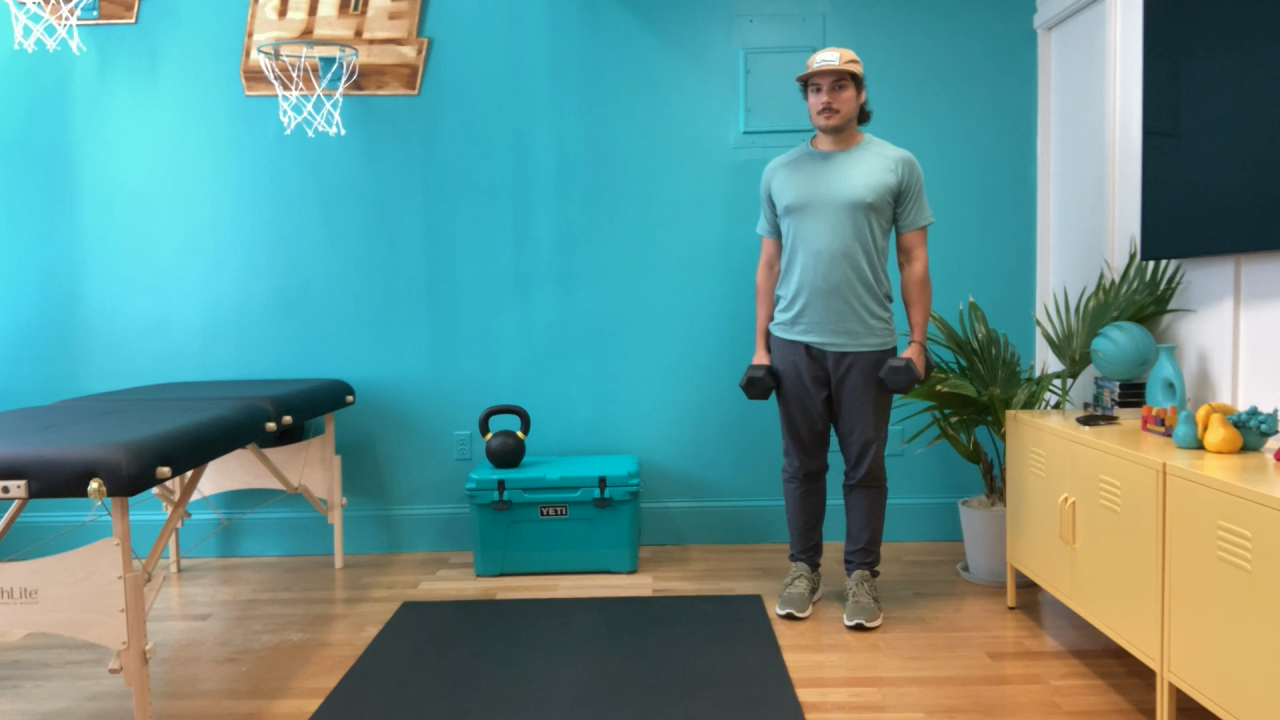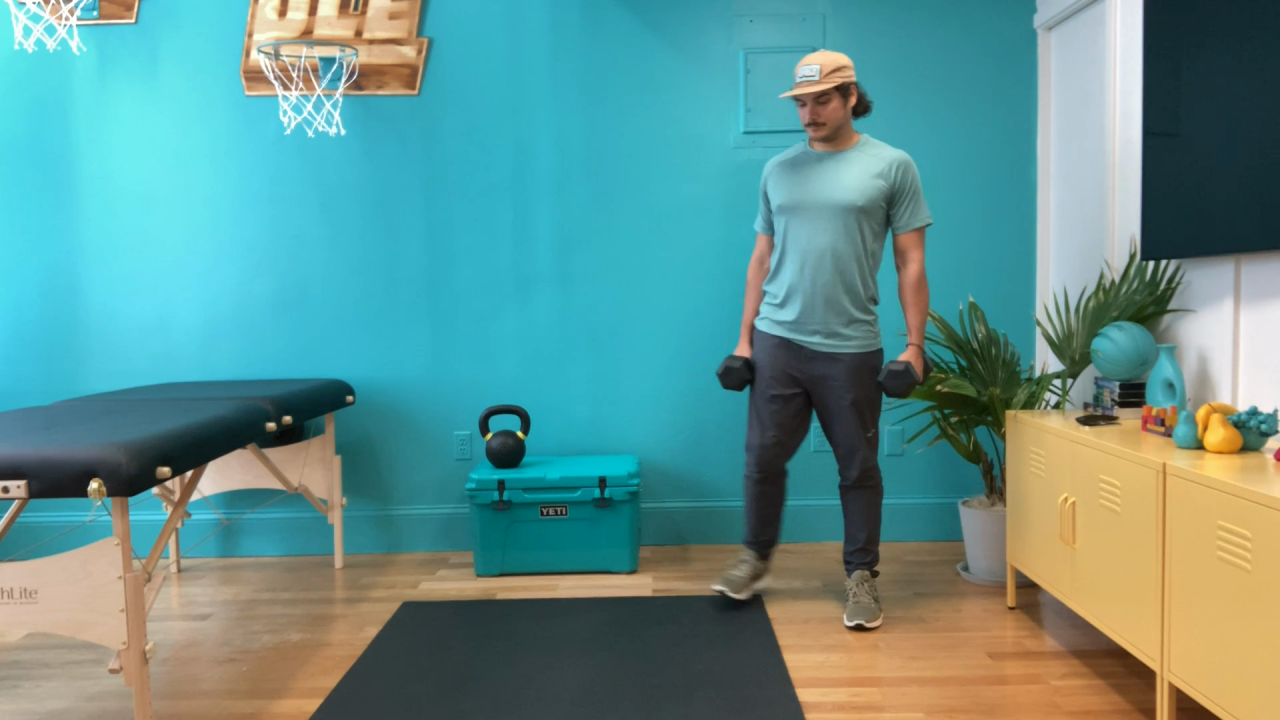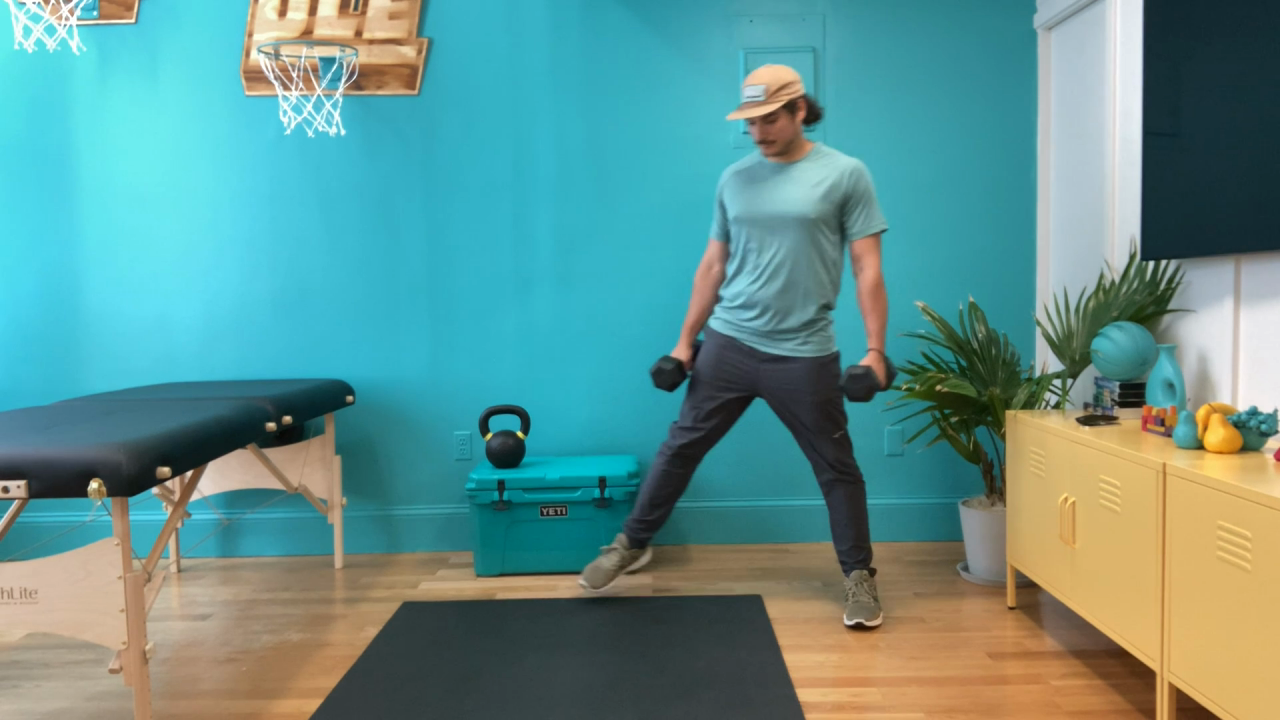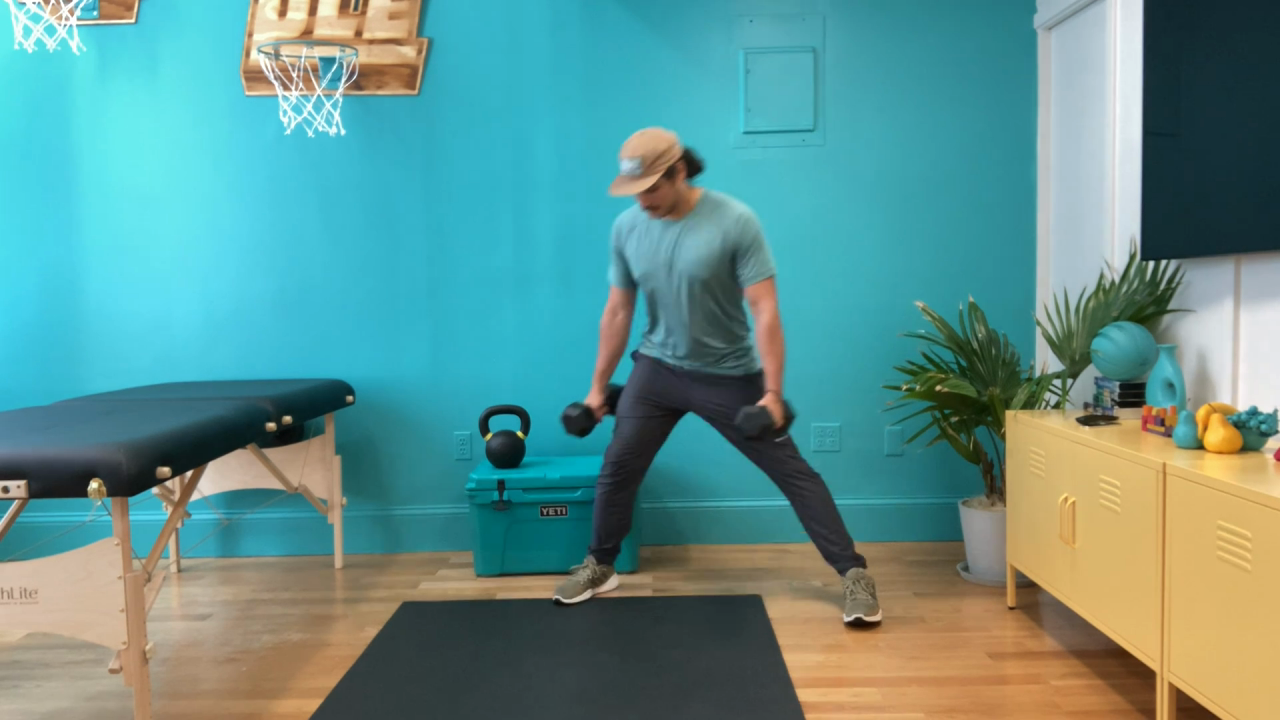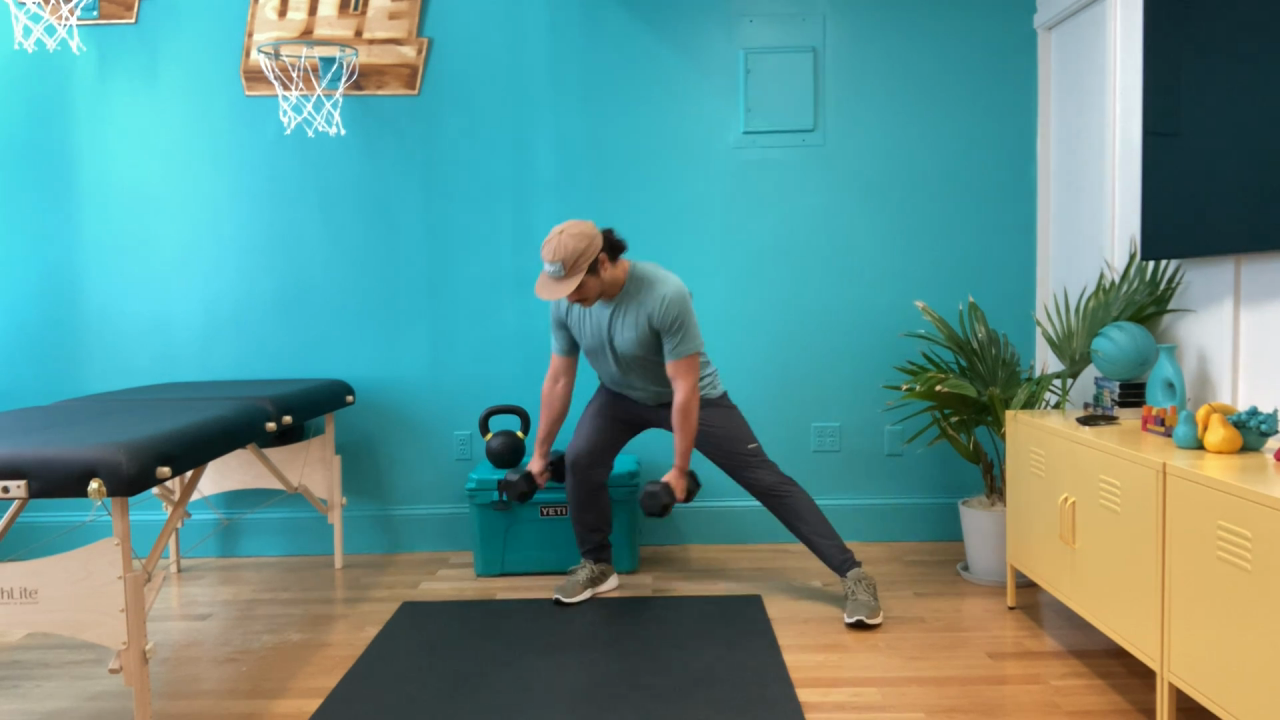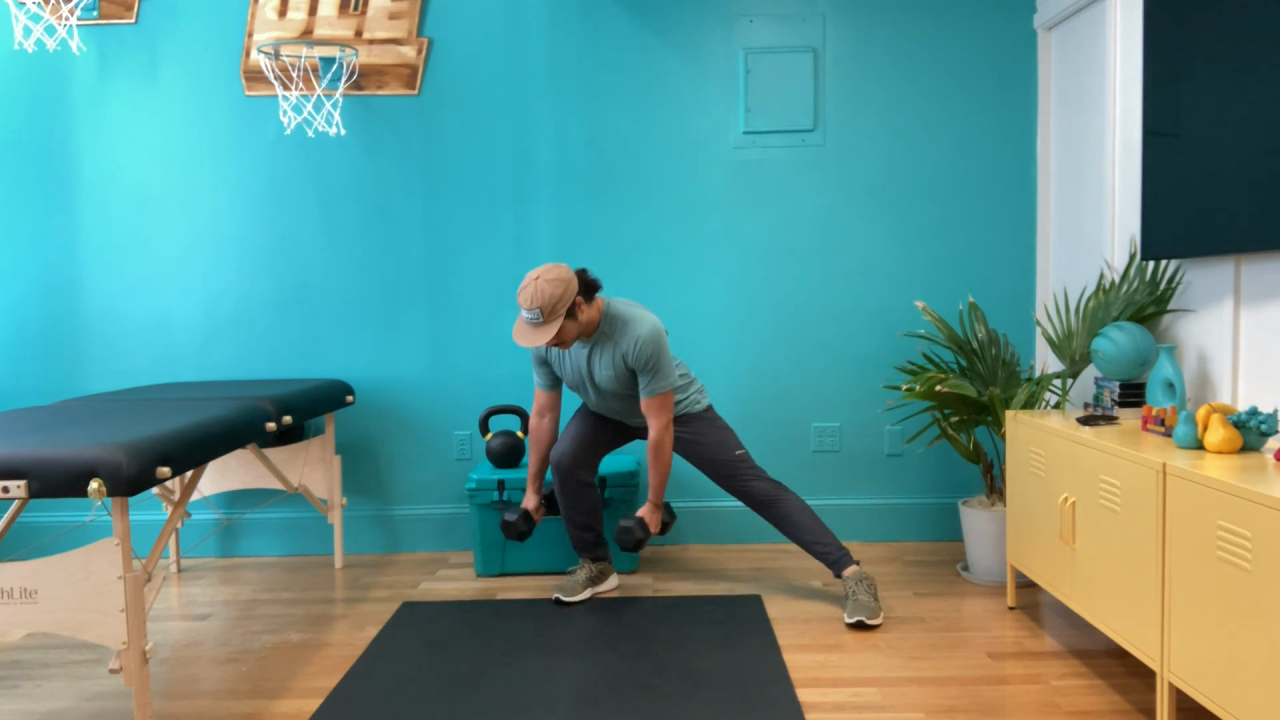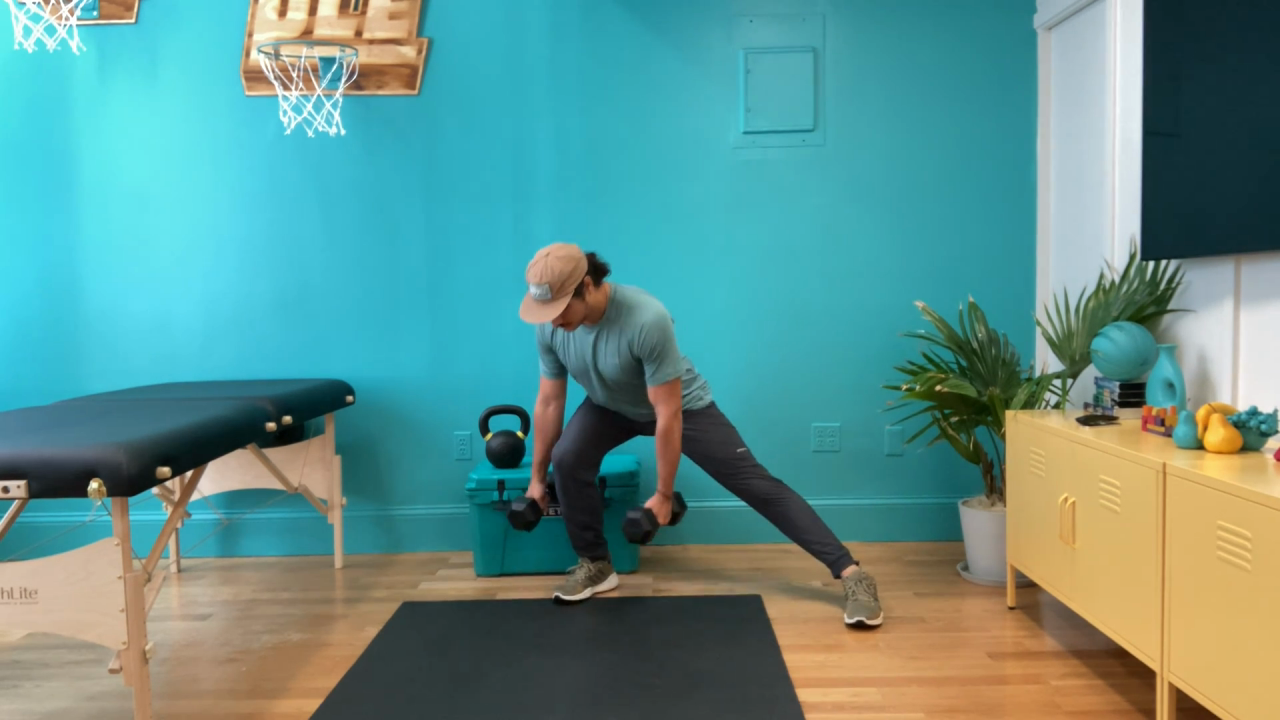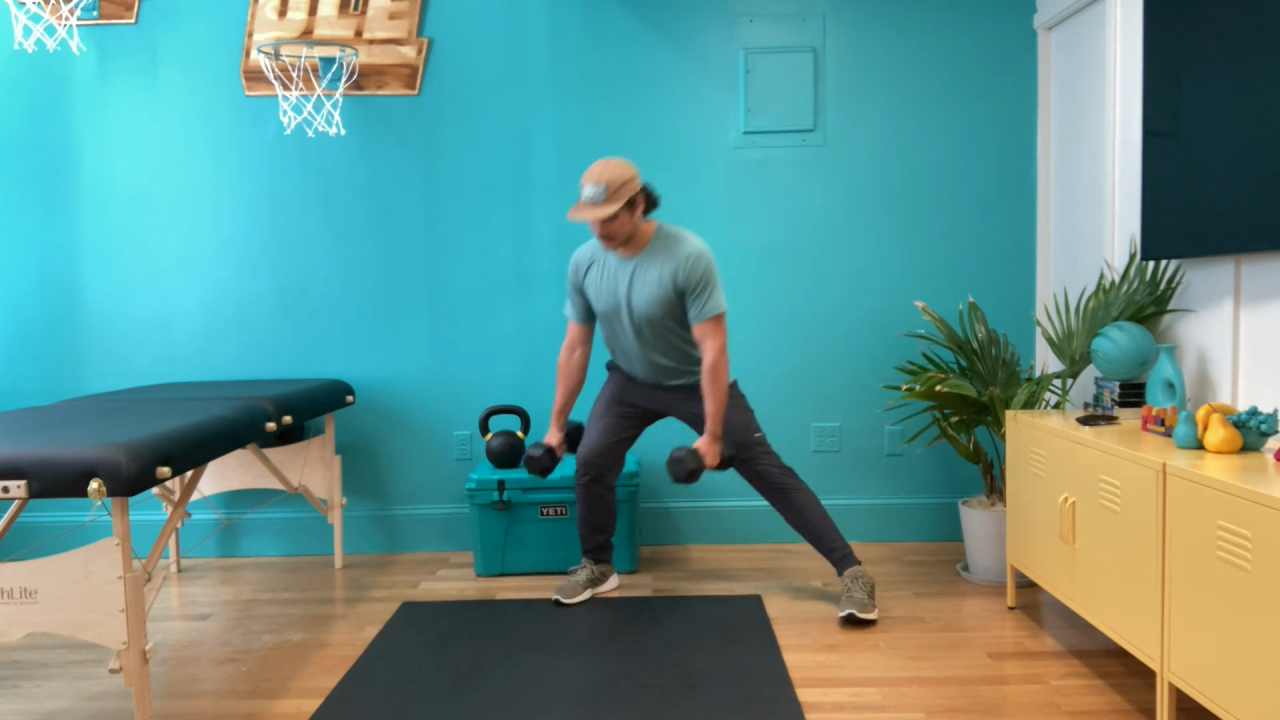
dt=0.3s
person 1, frame 1
left shoulder: (896, 165)
right shoulder: (779, 171)
left elbow: (914, 261)
right elbow: (769, 264)
left wrist: (918, 341)
right wrist: (760, 343)
left hip: (866, 347)
right hip: (795, 344)
left knee: (864, 465)
right knee: (802, 464)
left ankle: (861, 574)
right ankle: (804, 568)
person 1, frame 2
left shoulder: (892, 166)
right shoulder: (779, 169)
left elbow: (911, 262)
right elbow: (762, 259)
left wrist: (914, 343)
right wrist: (745, 336)
left hip: (850, 349)
right hip: (780, 342)
left knee: (857, 467)
right knee: (765, 456)
left ankle: (860, 575)
right ankle: (756, 557)
person 1, frame 3
left shoulder: (846, 175)
right shoulder: (735, 178)
left elbow: (868, 267)
right elbow: (714, 263)
left wrist: (875, 349)
right wrist: (685, 339)
left hip: (804, 354)
right hip: (730, 343)
left knee: (836, 467)
right knee: (682, 444)
left ankle: (858, 575)
right ankle: (630, 544)
person 1, frame 4
left shoulder: (734, 222)
right shoulder: (627, 227)
left elbow: (765, 312)
right elbow: (617, 311)
left wrist: (772, 392)
right wrist: (598, 386)
left hip: (729, 371)
right hip: (658, 365)
left knee: (791, 469)
right knee: (620, 462)
left ankle: (853, 571)
right ankle: (600, 564)
person 1, frame 5
left shoulder: (665, 294)
right shoulder: (564, 305)
left elbow: (686, 389)
right elbow: (558, 379)
left wrist: (680, 468)
right wrist: (540, 452)
left hip: (695, 394)
right hip: (622, 394)
left knee: (765, 478)
right knee: (581, 459)
left ankle: (853, 575)
right ankle: (597, 565)
person 1, frame 6
left shoulder: (640, 331)
right shoulder: (545, 341)
left elbow: (660, 426)
right elbow: (543, 414)
left wrist: (654, 505)
right wrist: (532, 489)
left hip: (680, 408)
left knee: (755, 485)
right knee: (567, 461)
left ankle: (851, 572)
right ankle: (595, 564)
person 1, frame 7
left shoulder: (646, 320)
right shoulder: (549, 327)
left elbow: (667, 414)
right elbow: (548, 403)
left wrist: (663, 495)
right wrist: (536, 477)
left hip: (680, 405)
right hip: (609, 406)
left knee: (756, 483)
right knee: (569, 463)
left ankle: (850, 573)
right ankle: (595, 564)
person 1, frame 8
left shoulder: (688, 255)
right shoulder: (583, 263)
left elbow: (714, 350)
right elbow: (575, 347)
left wrist: (712, 435)
right wrist: (557, 423)
left hip: (696, 380)
right hip: (631, 381)
left knee: (769, 473)
right knee: (592, 462)
left ankle: (851, 570)
right ankle: (597, 566)
